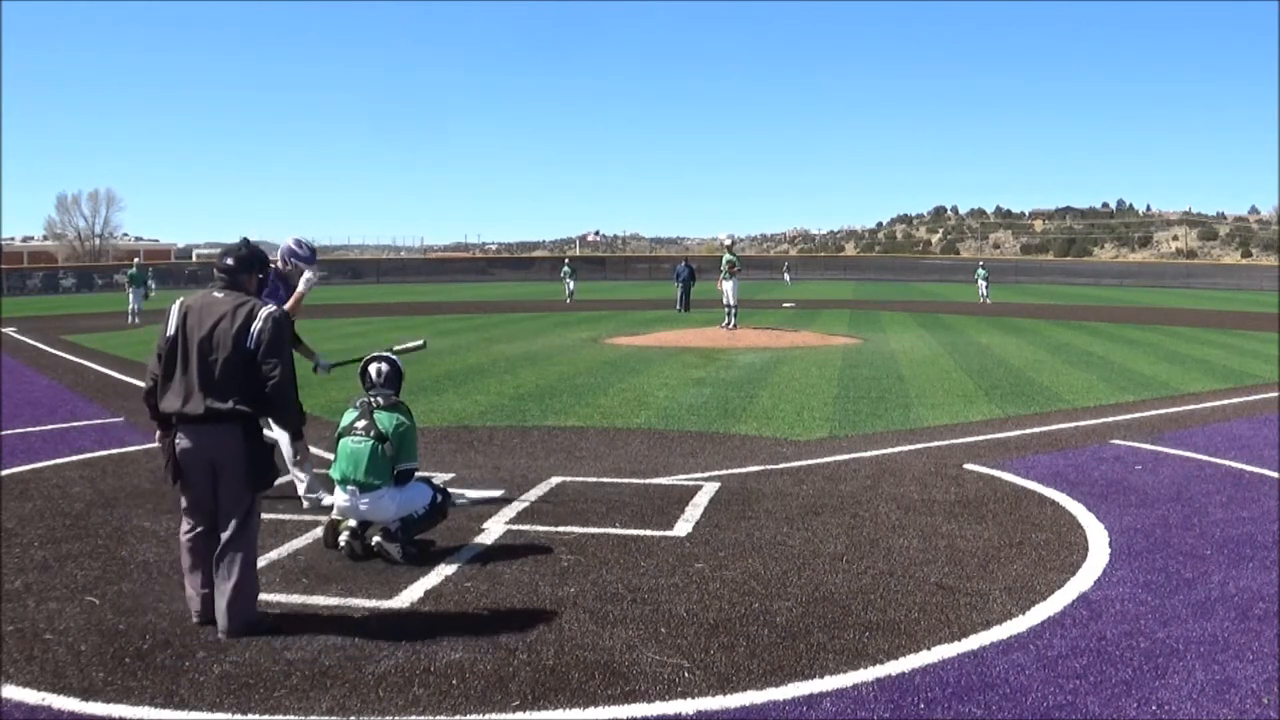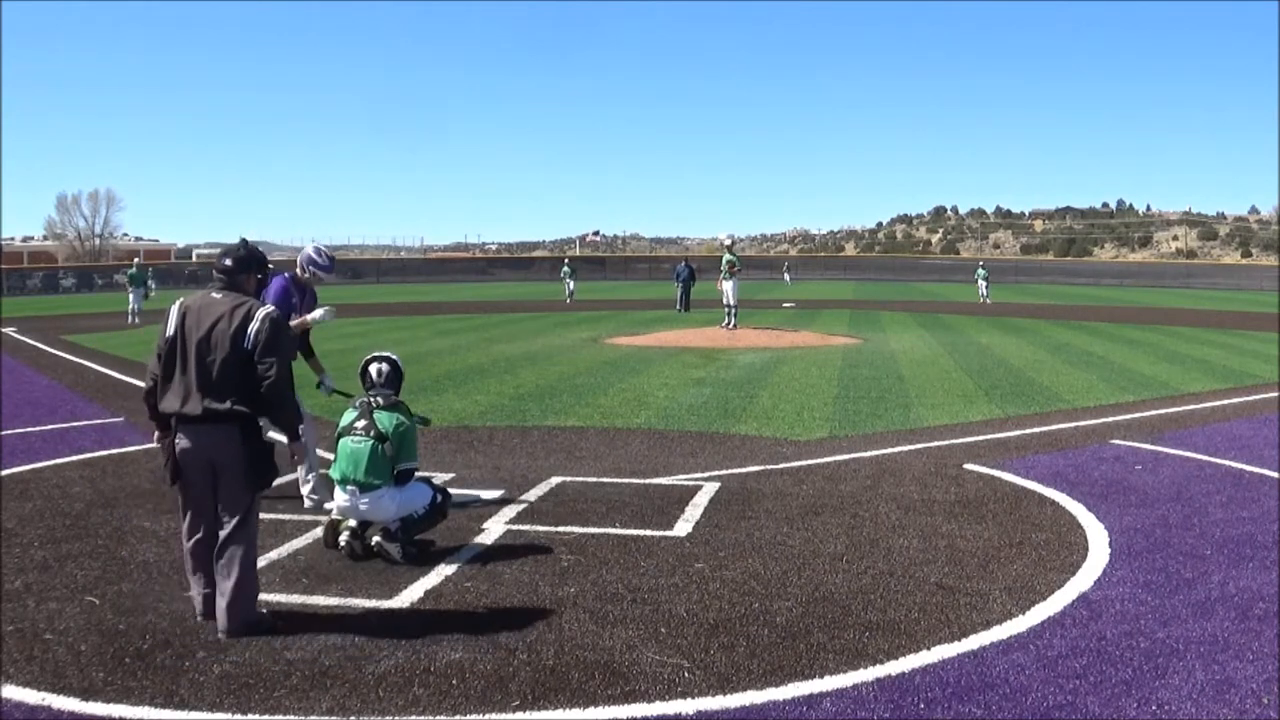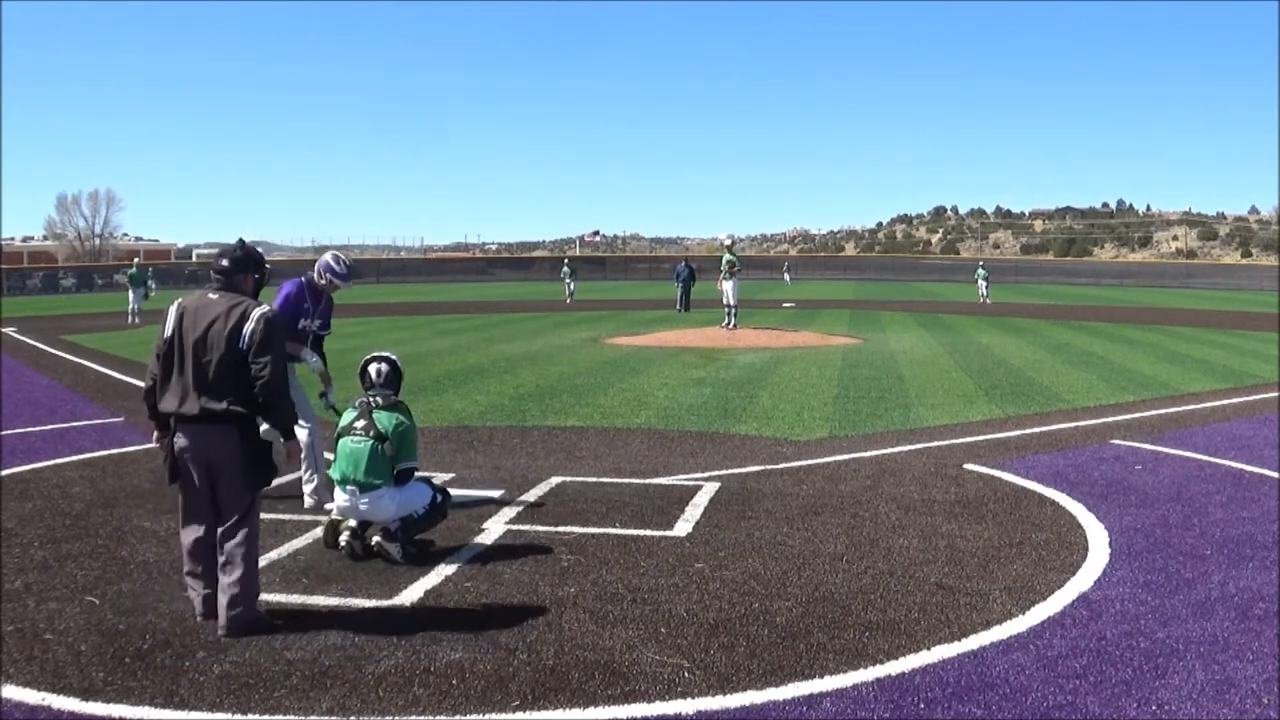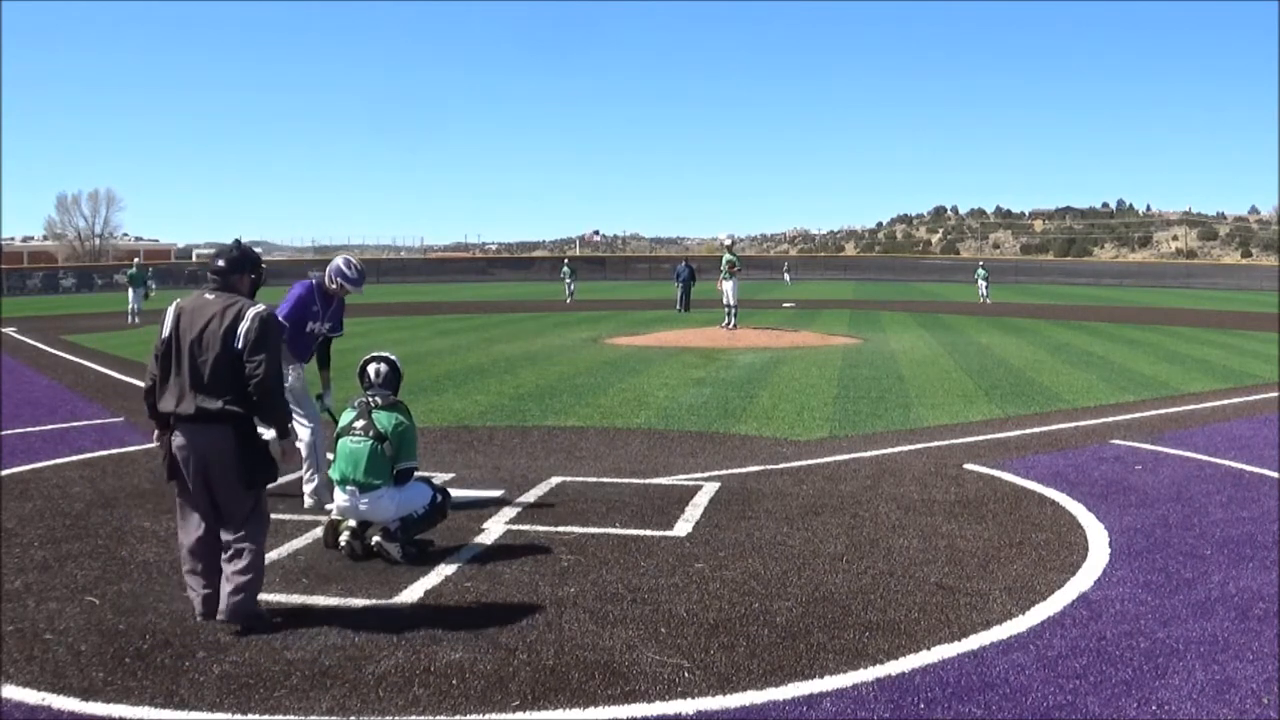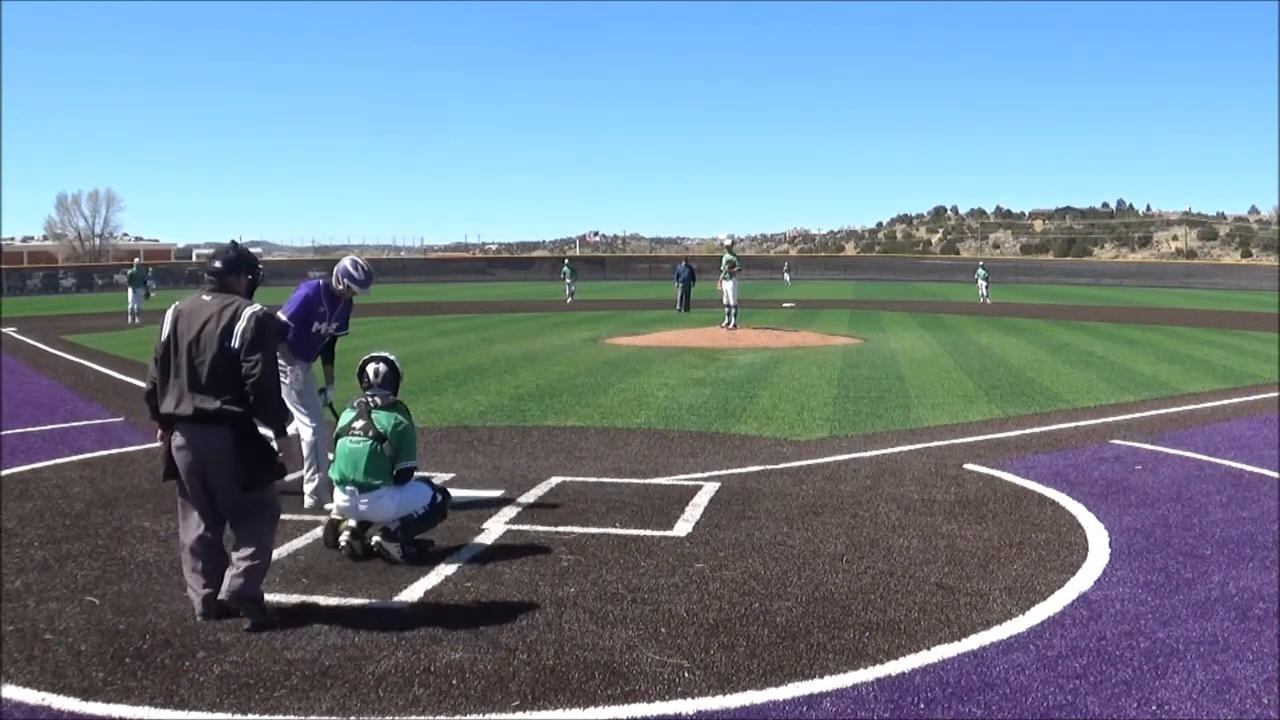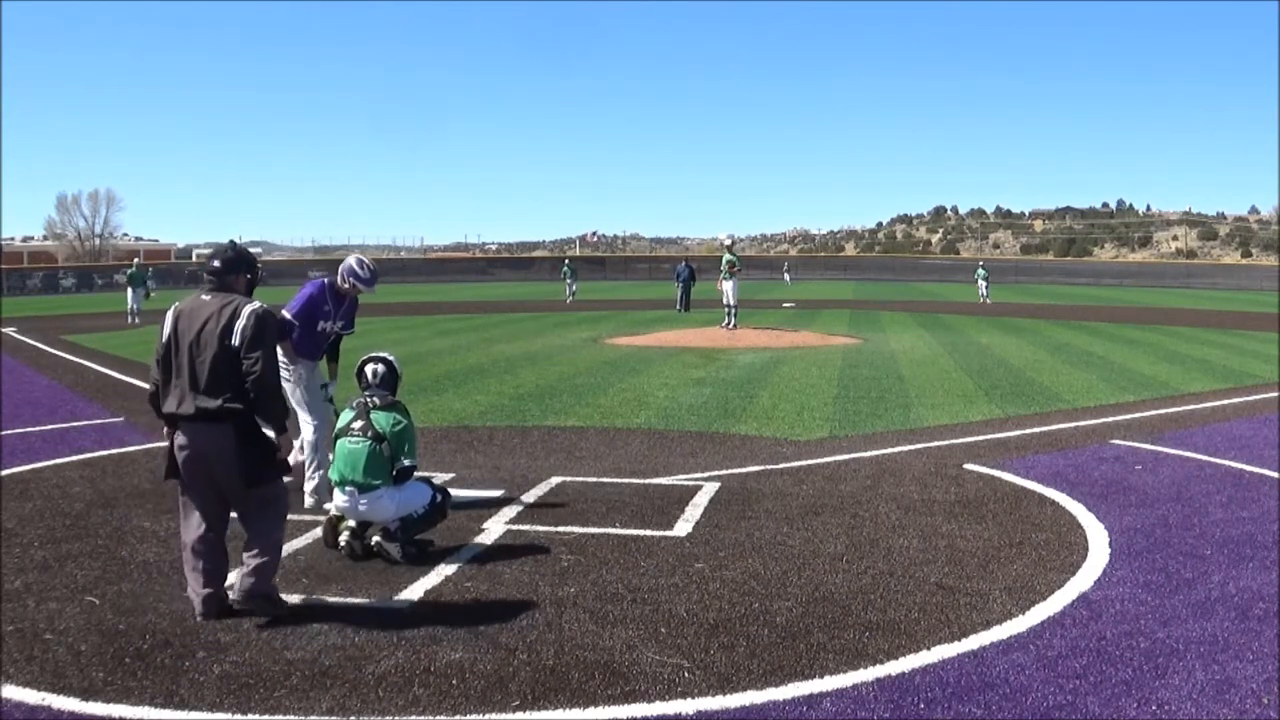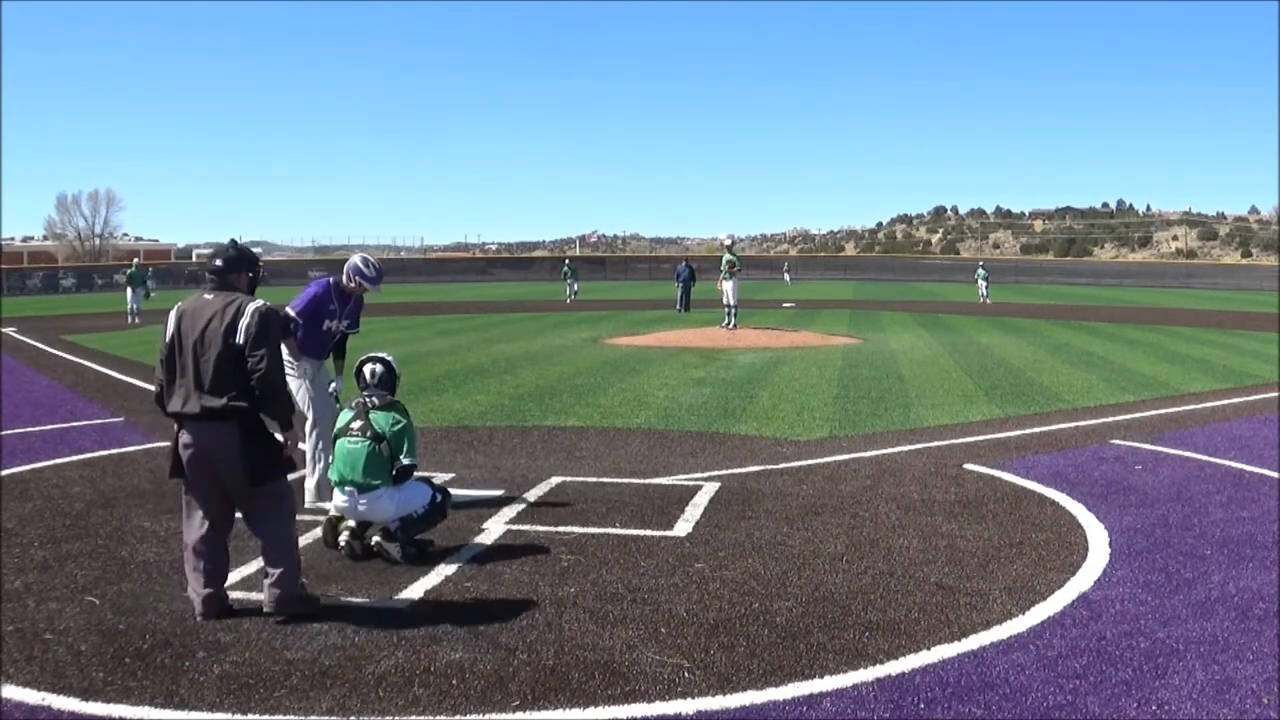
dt=0.1s
person 1, frame 1
left shoulder: (182, 309)
right shoulder: (264, 316)
left elbow: (157, 374)
right elbow: (277, 384)
left wrist: (162, 422)
right wrist: (296, 432)
left hip: (187, 434)
right hip: (236, 436)
left knee: (196, 523)
right knee: (236, 526)
left ankle: (201, 605)
right ankle: (235, 616)
person 1, frame 2
left shoulder: (181, 309)
right shoulder: (262, 317)
left elbow: (157, 374)
right elbow: (274, 385)
left wrist: (161, 422)
right wrist: (292, 433)
left hip: (187, 434)
right hip: (235, 435)
left knee: (198, 524)
right knee: (237, 527)
left ankle: (206, 602)
right ankle: (236, 615)
person 1, frame 3
left shoulder: (180, 310)
right shoulder: (258, 317)
left elbow: (157, 374)
right elbow: (270, 384)
left wrist: (160, 422)
right wrist: (287, 432)
left hip: (186, 433)
right hip: (233, 435)
left knee: (197, 523)
right knee: (237, 525)
left ankle: (206, 602)
right ankle: (236, 613)
person 1, frame 4
left shoulder: (178, 311)
right shoulder: (254, 317)
left elbow: (156, 375)
right elbow: (264, 384)
left wrist: (161, 423)
right wrist: (283, 429)
left hip: (184, 434)
right hip: (230, 435)
left knee: (197, 522)
right knee: (244, 521)
left ankle: (205, 600)
right ankle: (236, 603)
person 1, frame 5
left shoulder: (177, 313)
right shoulder: (251, 317)
left elbow: (157, 377)
right elbow: (261, 383)
left wrist: (164, 423)
right wrist: (280, 430)
left hip: (184, 434)
right hip: (230, 434)
left knee: (198, 521)
right knee: (257, 512)
left ankle: (206, 599)
right ankle: (241, 590)
person 1, frame 6
left shoulder: (177, 314)
right shoulder: (251, 314)
left elbow: (159, 378)
right elbow: (261, 380)
left wrist: (172, 419)
right wrist: (279, 426)
left hip: (185, 432)
right hip: (232, 433)
left knee: (200, 520)
right knee: (265, 509)
left ankle: (208, 599)
right ankle: (254, 587)
person 1, frame 7
left shoulder: (180, 312)
right shoulder: (255, 312)
left elbow: (164, 379)
right elbow: (266, 378)
right wrist: (286, 423)
left hip: (191, 432)
right hip: (238, 431)
left knee: (203, 520)
right knee: (273, 509)
left ankle: (207, 598)
right ankle: (283, 592)
person 2, frame 1
left shoulder: (287, 284)
right shoulder: (266, 282)
left elbow: (287, 331)
left wrist: (314, 357)
right wrist: (301, 291)
right ankle: (310, 492)
person 2, frame 2
left shoulder: (309, 294)
right shoulder: (280, 286)
left elbow: (303, 339)
left wrist: (321, 373)
right wrist: (310, 319)
right knee: (300, 425)
right ankle: (315, 494)
person 2, frame 3
left shoulder: (326, 301)
right shoulder: (293, 290)
left elbow: (316, 345)
left wrist: (327, 384)
right wrist: (304, 354)
left hip: (285, 366)
right knee: (307, 425)
right ankle: (316, 494)
person 2, frame 4
left shoulder: (337, 304)
right shoulder: (303, 292)
left elbow: (323, 347)
left wrist: (326, 387)
right wrist: (291, 366)
left hip: (294, 366)
right hip: (281, 365)
right knee: (310, 425)
right ankle: (317, 494)
person 2, frame 5
left shoulder: (344, 304)
right shoulder: (309, 293)
left elbow: (328, 345)
right elbow: (277, 331)
left wrist: (329, 383)
right wrist: (292, 366)
left hip: (302, 365)
right hip: (285, 364)
left knee: (301, 423)
right knee: (313, 424)
right ankle: (317, 494)
person 2, frame 6
left shoulder: (350, 302)
right shoulder: (315, 292)
right elbow: (280, 328)
left wrist: (332, 377)
right wrist: (294, 361)
left hip: (312, 363)
right hip: (292, 362)
left knee: (325, 420)
right knee: (315, 424)
left ankle: (299, 459)
right ankle: (317, 495)
person 2, frame 7
left shoulder: (355, 301)
right shoulder: (319, 291)
right elbow: (284, 326)
left wrist: (338, 377)
right wrist: (299, 360)
left hip: (318, 364)
right hip: (297, 362)
left knee: (330, 417)
right knee: (319, 422)
left ankle: (319, 473)
right ankle: (318, 495)
person 3, frame 1
left shoulder: (350, 413)
right shoulder: (399, 418)
left elbow: (339, 462)
right elbow: (405, 475)
left hip: (343, 500)
right hip: (377, 502)
right knee: (439, 497)
left ankle: (352, 528)
right ankle: (393, 535)
person 3, frame 2
left shoulder: (350, 413)
right shoulder: (399, 417)
left elbow: (339, 462)
right elbow: (405, 475)
left hip: (344, 501)
right hip: (377, 502)
right knee: (439, 497)
left ankle: (352, 528)
right ankle: (393, 535)
person 3, frame 3
left shoulder: (349, 413)
right shoulder: (399, 417)
left elbow: (339, 462)
right elbow: (405, 474)
left hip: (344, 501)
right hip: (376, 502)
right knee: (439, 497)
left ankle: (352, 528)
right ankle: (393, 535)
person 3, frame 4
left shoulder: (348, 413)
right shoulder: (398, 417)
left elbow: (338, 463)
right elbow: (405, 473)
left hip: (343, 501)
right hip: (377, 502)
right knee: (439, 497)
left ankle: (352, 528)
right ankle: (392, 534)
person 3, frame 5
left shoulder: (347, 413)
right shoulder: (397, 417)
left elbow: (337, 463)
right elbow: (405, 473)
left hip: (343, 501)
right hip: (377, 503)
right knee: (438, 497)
left ankle: (352, 528)
right ankle: (393, 534)
person 3, frame 6
left shoulder: (346, 413)
right shoulder: (396, 417)
left elbow: (335, 464)
right elbow: (405, 472)
left hip: (342, 502)
right hip: (376, 502)
right knee: (439, 497)
left ankle: (352, 529)
right ankle: (393, 534)
person 3, frame 7
left shoulder: (346, 414)
right shoulder: (396, 417)
left elbow: (335, 464)
right elbow: (405, 471)
left hip: (342, 501)
right hip: (376, 502)
right knee: (439, 496)
left ankle: (352, 528)
right ankle: (393, 534)
